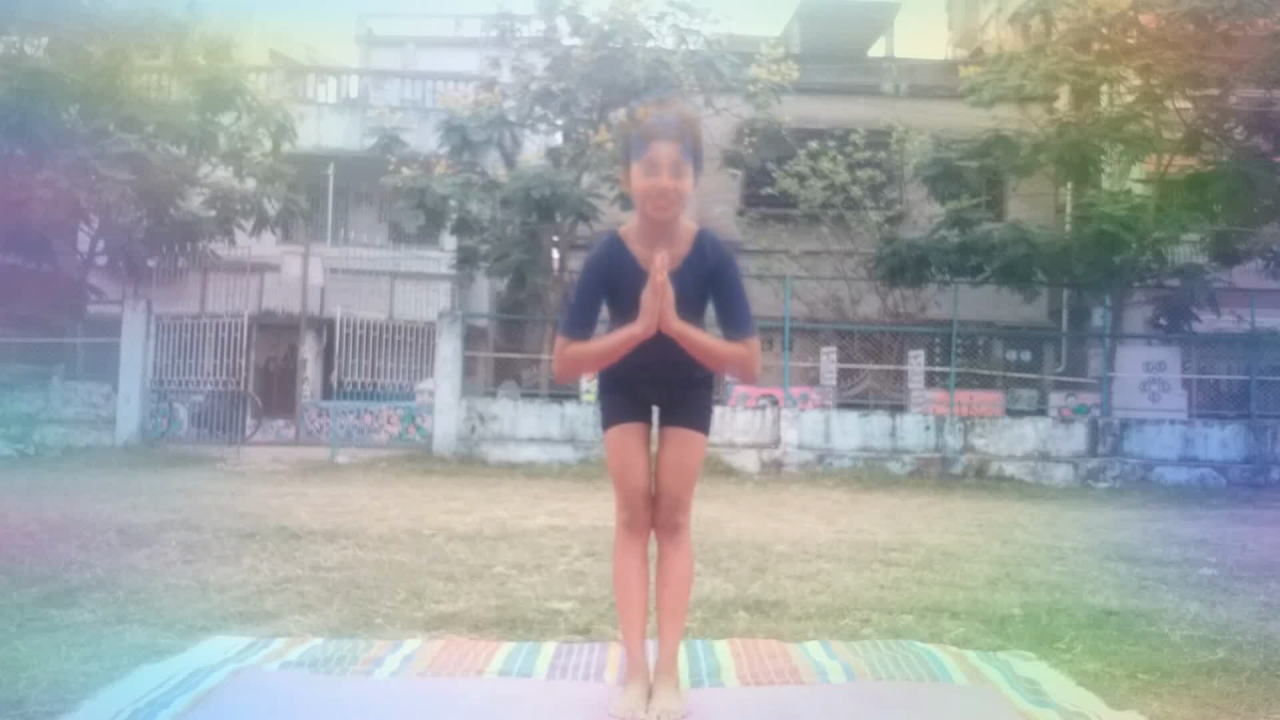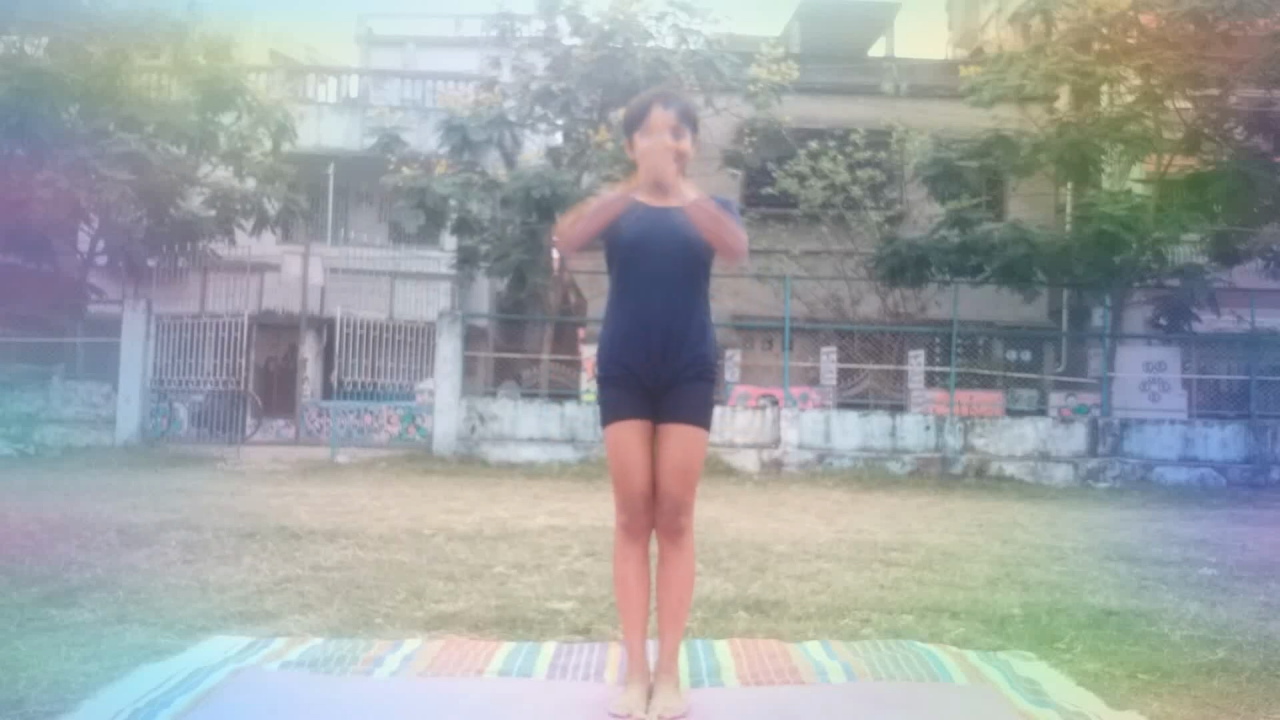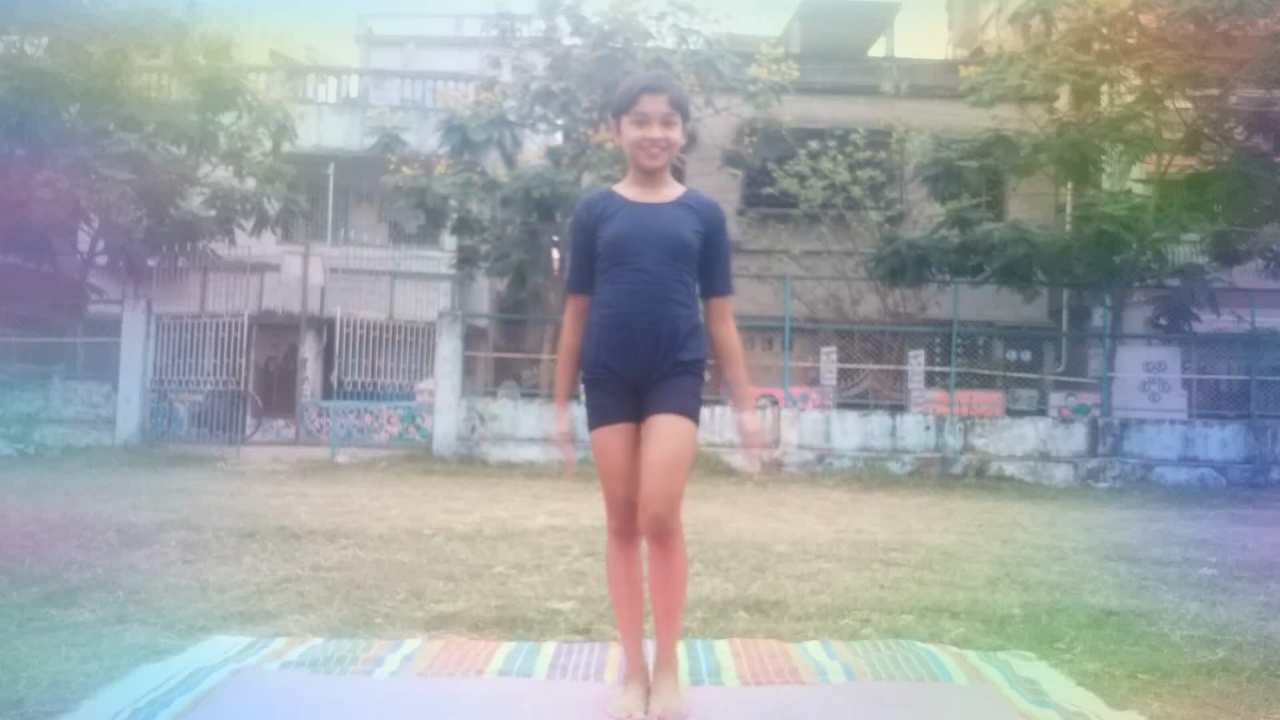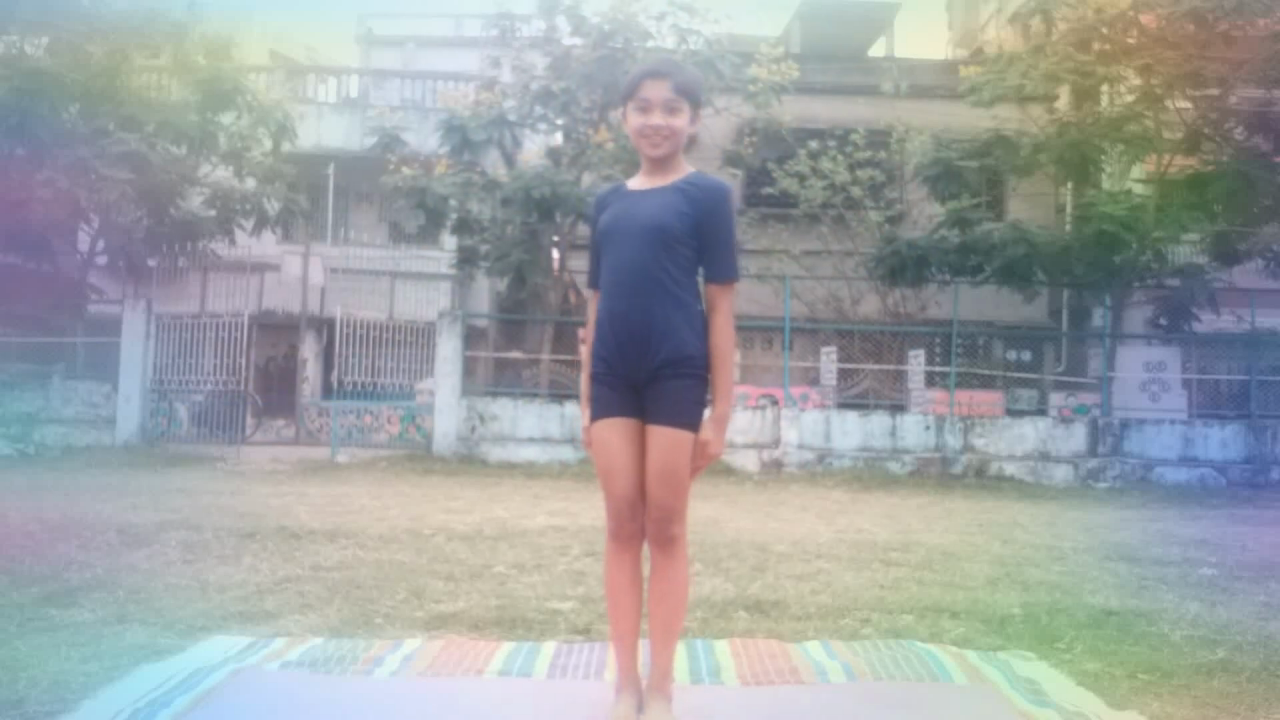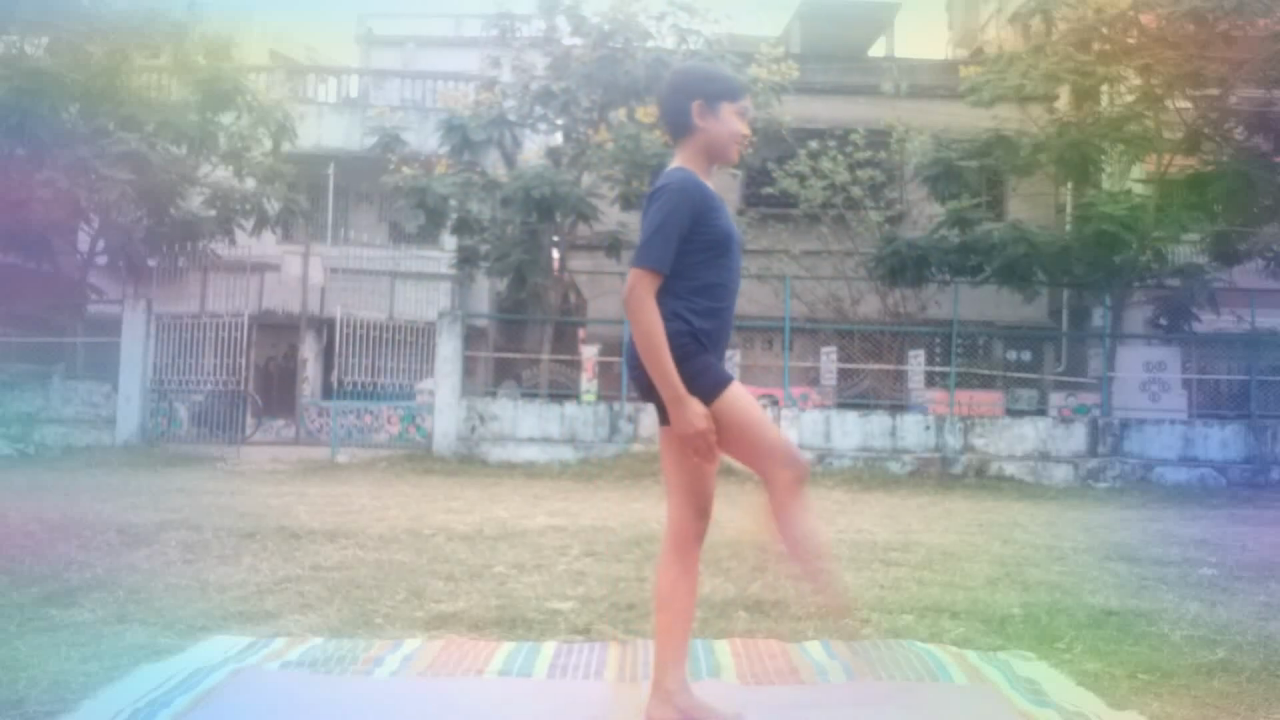
dt=1s
person 1, frame 1
left shoulder: (713, 253)
right shoulder: (608, 253)
left elbow: (748, 364)
right elbow: (564, 362)
left wrist: (675, 325)
right wrist: (640, 326)
left hip: (689, 386)
right hip: (623, 385)
left knee: (672, 515)
right knee: (632, 514)
right ankle: (633, 670)
person 1, frame 2
left shoulder: (711, 208)
right shoulder: (617, 208)
left elbow: (736, 248)
right elbow: (565, 238)
left wrist: (682, 191)
right wrist: (634, 185)
left hip: (688, 376)
right hip: (623, 375)
left knee: (676, 518)
right knee: (633, 516)
person 1, frame 3
left shoulder: (703, 213)
right shoulder: (594, 209)
left elbow: (720, 315)
right elbow: (575, 311)
left wrist: (744, 406)
right wrist: (561, 405)
left hip: (675, 373)
right hip: (609, 377)
left knee: (661, 519)
right knee: (622, 523)
person 1, frame 4
left shoulder: (707, 194)
right shoulder: (608, 203)
left elbow: (720, 307)
left wrist: (720, 410)
right wrist: (585, 399)
left hip: (677, 373)
right hip: (612, 376)
left knee: (666, 528)
right knee: (622, 527)
person 1, frame 5
left shoulder: (693, 192)
right shoulder: (680, 189)
right elbow: (638, 295)
right wrist: (678, 397)
left hip: (691, 364)
right hip: (679, 362)
left knee: (690, 524)
right knee: (786, 466)
right ankle: (833, 603)
